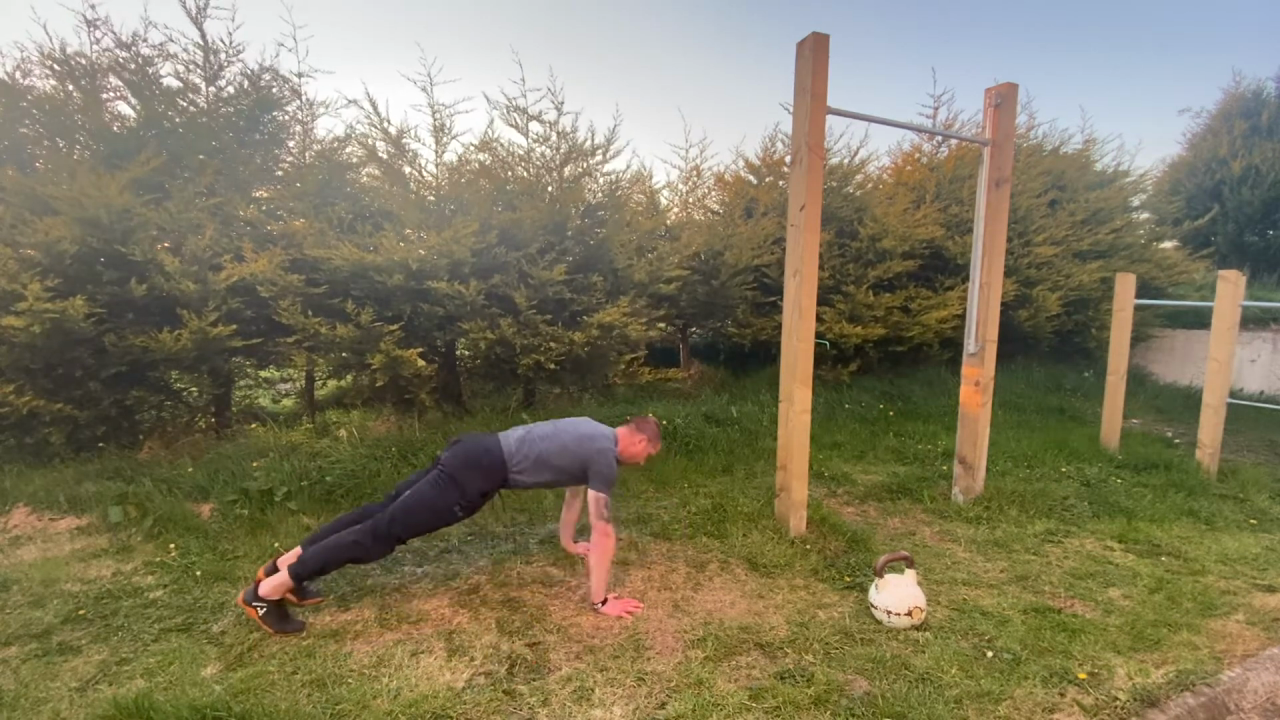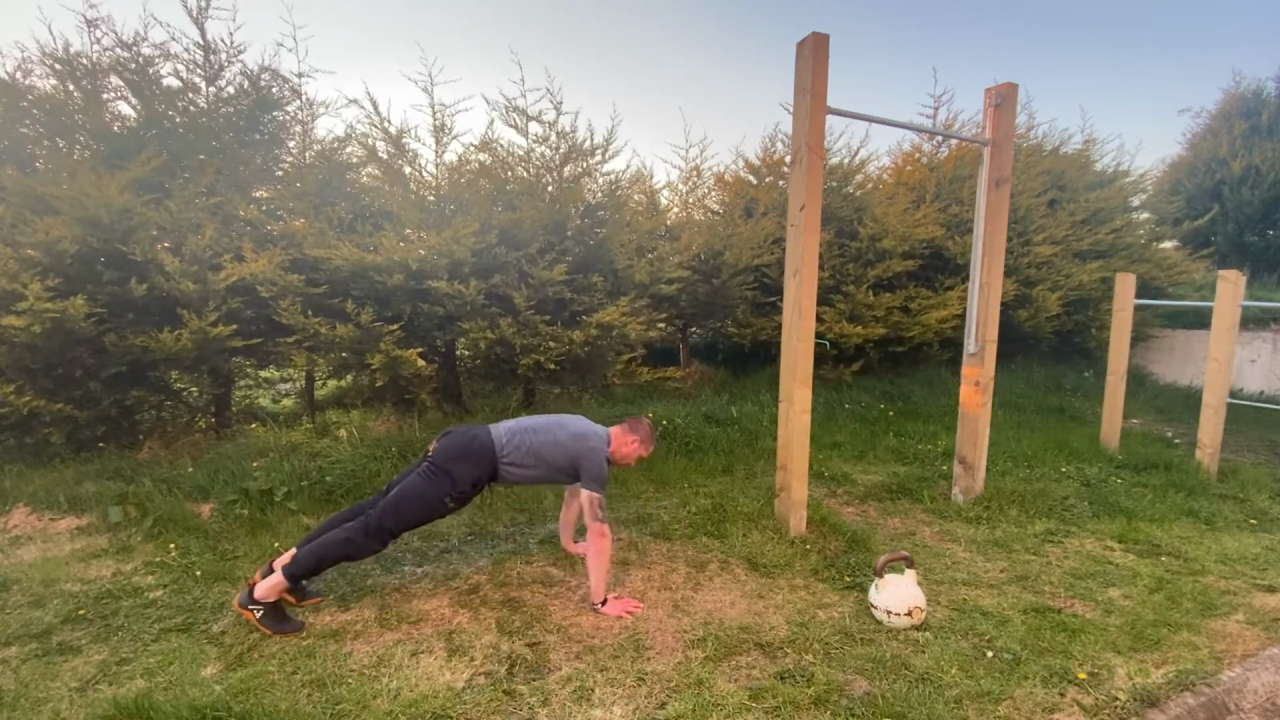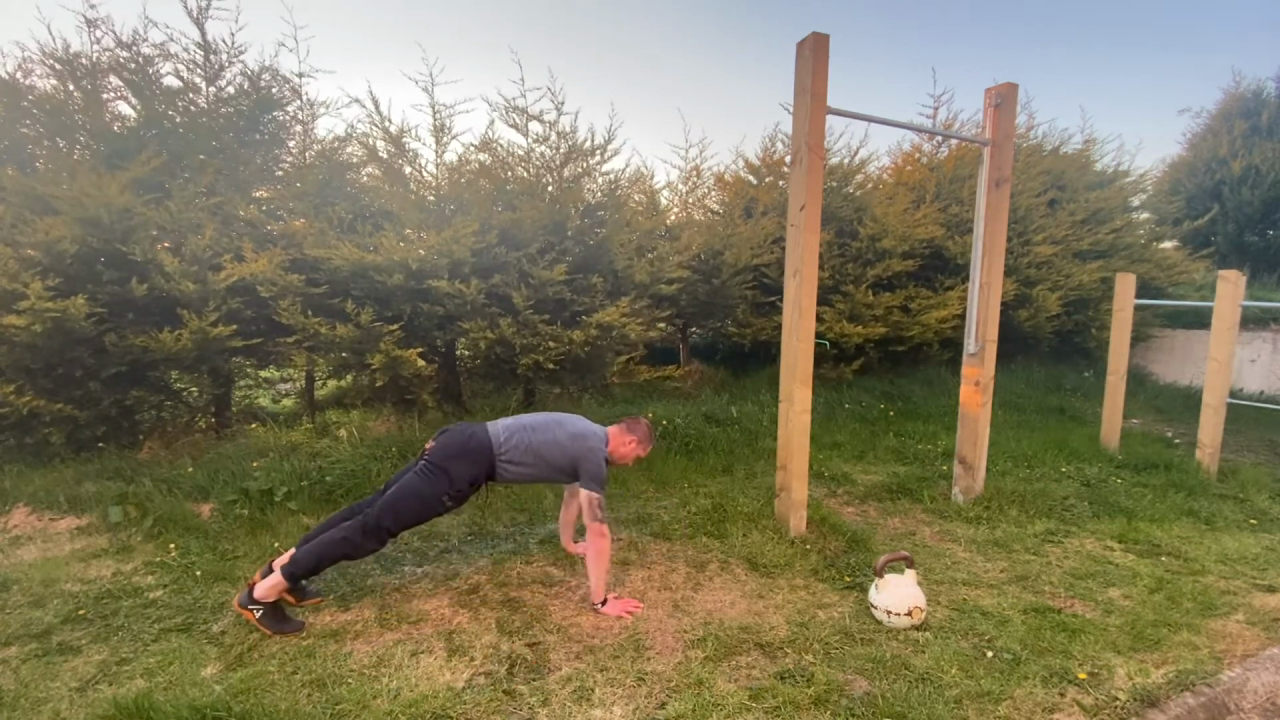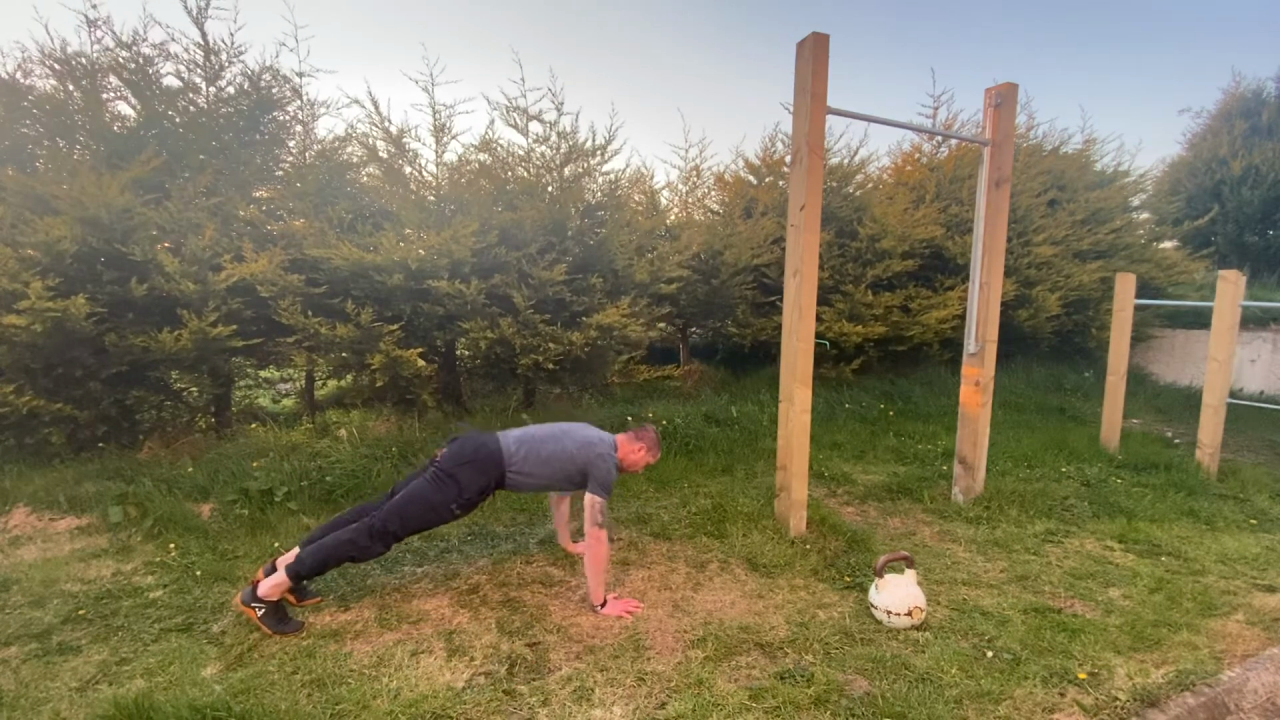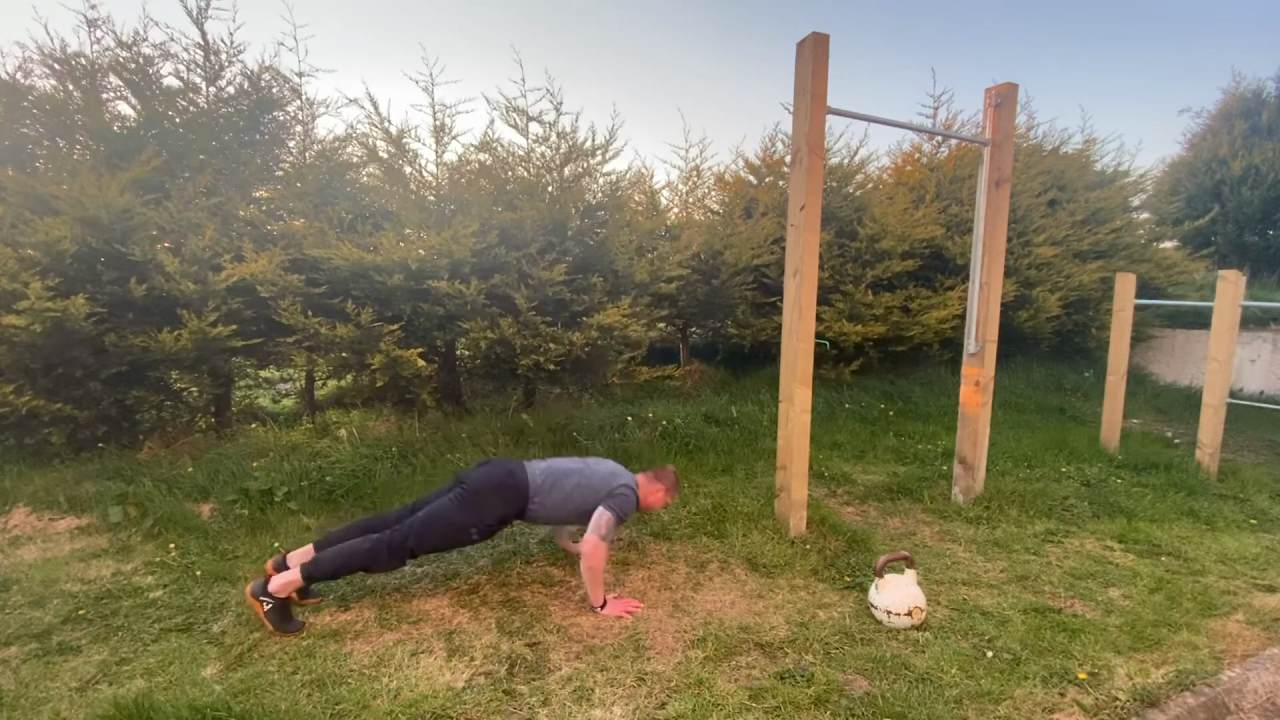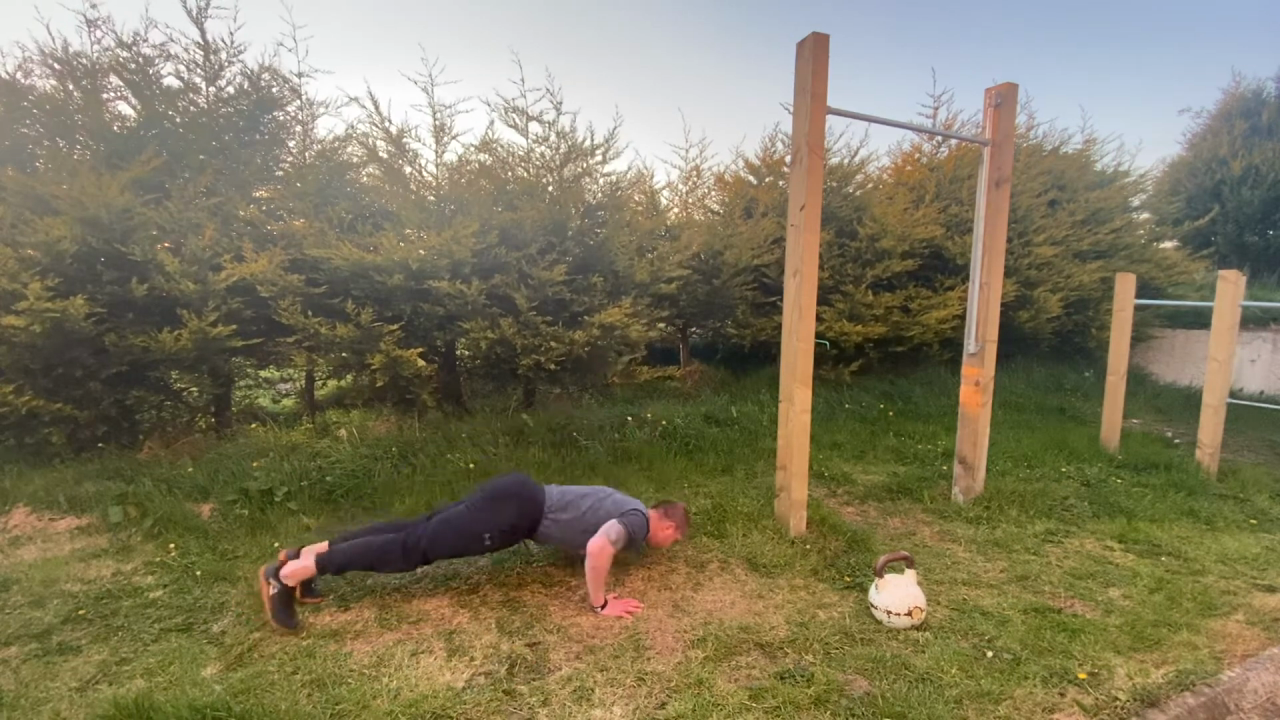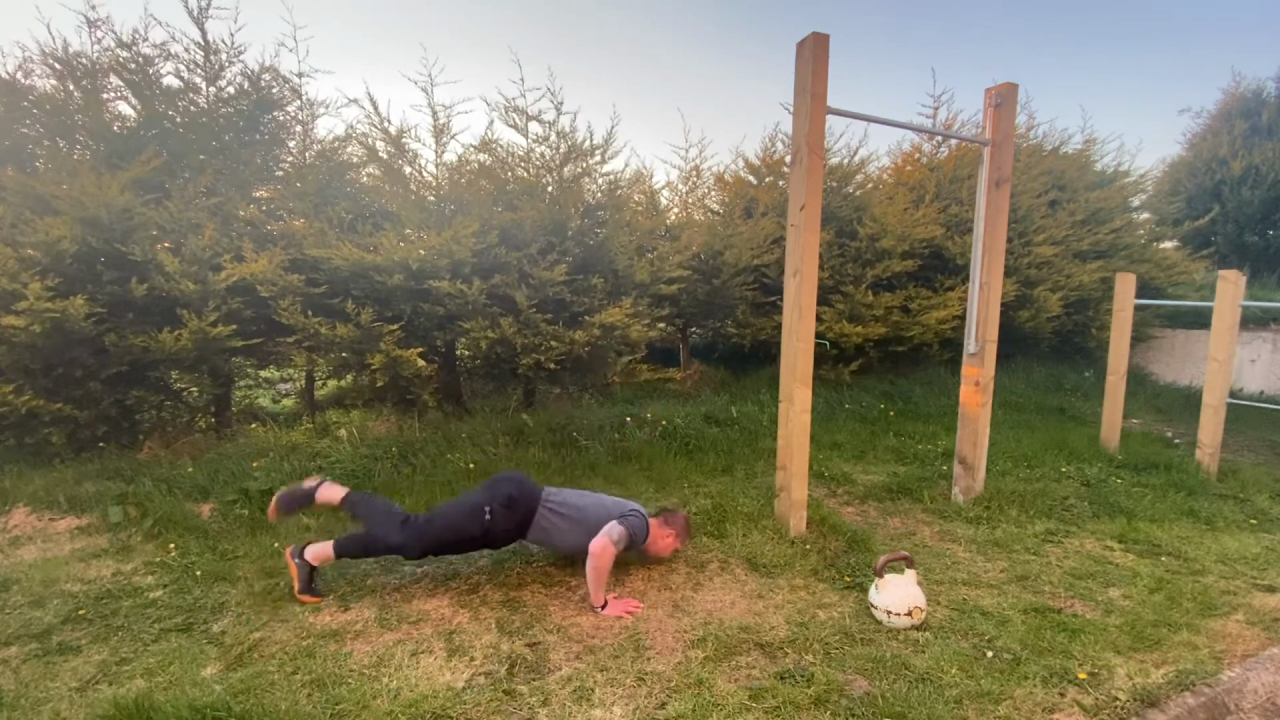
dt=0.2s
person 1, frame 1
left shoulder: (594, 433)
right shoulder: (605, 456)
left elbow: (574, 488)
right elbow: (603, 531)
left wrist: (567, 542)
right wrist: (601, 600)
left hip: (474, 451)
right hip: (478, 472)
left knee: (383, 510)
right knee: (384, 531)
left ankle: (282, 565)
right ankle: (266, 591)
person 1, frame 2
left shoulder: (589, 434)
right shoulder: (596, 455)
left elbow: (572, 490)
right elbow: (599, 530)
left wrist: (568, 542)
right wrist: (601, 600)
left hip: (466, 442)
right hip: (469, 463)
left knee: (377, 507)
right knee: (377, 527)
left ankle: (280, 567)
right ankle: (263, 593)
person 1, frame 3
left shoulder: (586, 434)
right shoulder: (595, 455)
left elbow: (571, 488)
right elbow: (598, 532)
left wrist: (568, 542)
right wrist: (601, 600)
left hip: (463, 439)
right hip: (467, 460)
left knee: (375, 506)
right knee: (375, 525)
left ankle: (280, 566)
right ankle: (263, 593)
person 1, frame 4
left shoulder: (593, 439)
right shoulder: (606, 463)
right elbow: (596, 536)
left wrist: (566, 541)
right wrist: (601, 601)
left hip: (474, 447)
right hip: (478, 469)
left knee: (382, 508)
right knee: (381, 528)
left ankle: (282, 564)
right ankle: (265, 590)
person 1, frame 5
left shoulder: (613, 474)
right shoulder: (625, 496)
right elbow: (593, 546)
left wrist: (570, 544)
right wrist: (600, 602)
left hip: (500, 474)
right hip: (503, 497)
left knee: (401, 519)
right knee: (399, 543)
left ankle: (292, 559)
right ankle: (275, 586)
person 1, frame 6
left shoulder: (626, 509)
right shoulder: (636, 524)
right elbow: (597, 550)
left wrist: (582, 542)
right wrist: (600, 603)
left hip: (518, 495)
right hip: (516, 512)
left knee: (418, 528)
right knee: (412, 550)
left ankle: (306, 561)
right ankle: (285, 576)
person 1, frame 7
left shoulder: (627, 513)
right shoulder: (636, 526)
right elbow: (599, 553)
right wrist: (600, 603)
left hip: (518, 513)
right hip: (514, 504)
left knee: (417, 541)
right knee: (412, 531)
left ankle: (311, 553)
right ankle: (323, 492)
